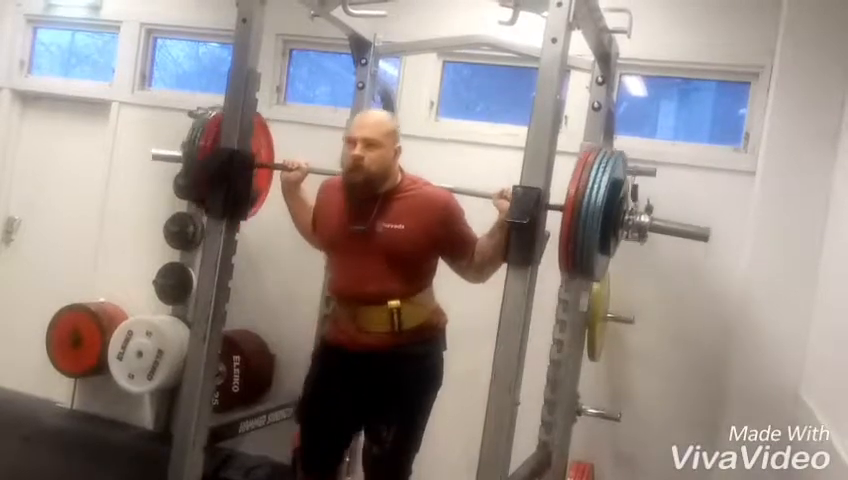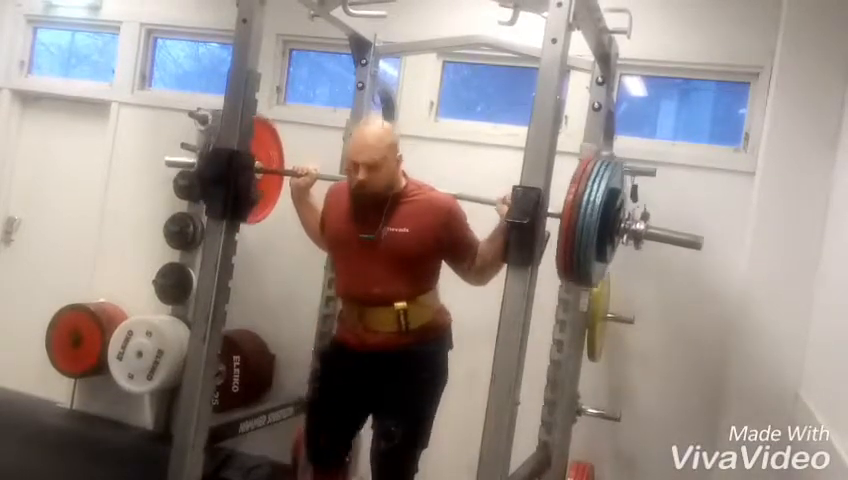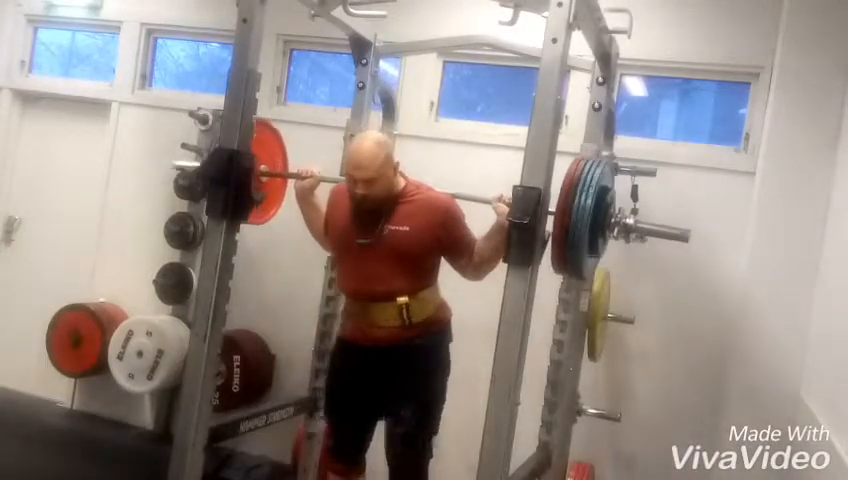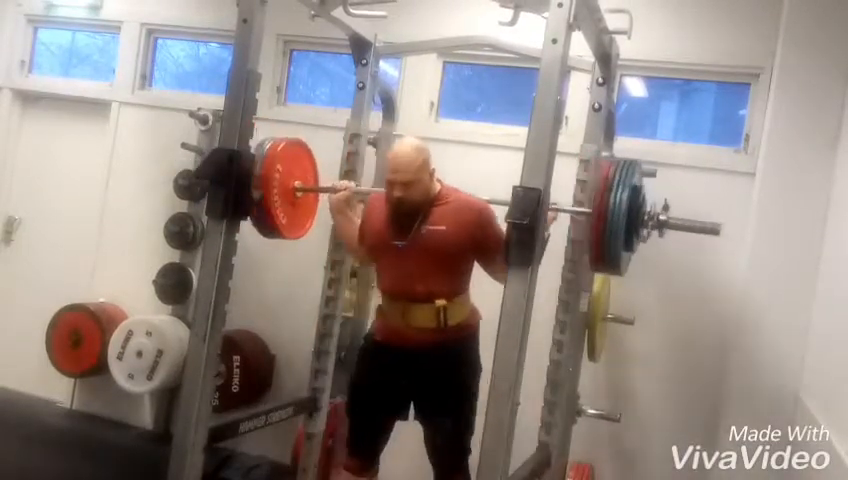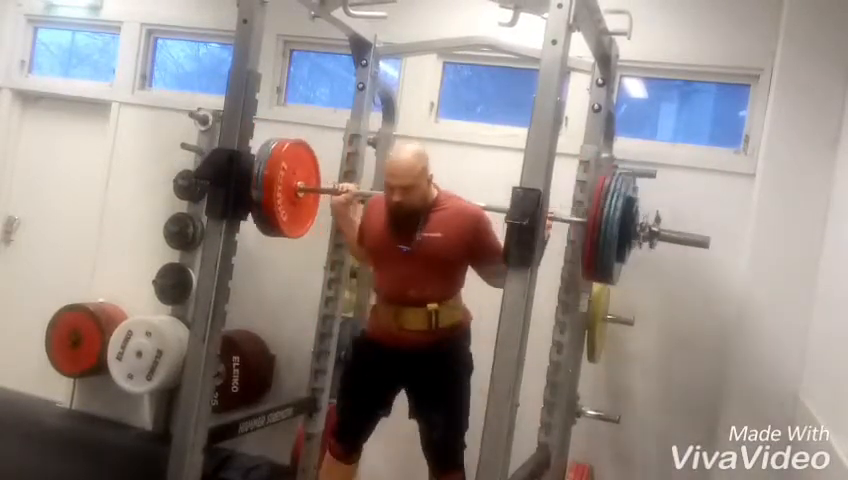
dt=0.5s
person 1, frame 1
left shoulder: (434, 204)
right shoulder: (332, 192)
left elbow: (475, 268)
left wrist: (506, 225)
right wrist: (291, 190)
left hip: (407, 353)
right hip: (340, 343)
person 1, frame 2
left shoulder: (437, 209)
right shoulder: (339, 196)
left elbow: (477, 271)
left wrist: (506, 229)
right wrist: (301, 195)
left hip: (413, 353)
right hip: (349, 343)
right knee: (323, 450)
person 1, frame 3
left shoulder: (436, 207)
right shoulder: (341, 198)
left elbow: (473, 267)
left wrist: (502, 228)
right wrist: (305, 197)
left hip: (417, 344)
right hip: (356, 340)
right knee: (342, 448)
person 1, frame 4
left shoulder: (471, 212)
right shoulder: (376, 205)
left elbow: (505, 270)
right wrist: (341, 209)
left hip: (450, 347)
right hip: (385, 342)
right knee: (360, 446)
person 1, frame 5
left shoulder: (466, 218)
right shoulder: (376, 210)
left elbow: (499, 274)
right wrist: (342, 212)
left hip: (439, 347)
right hip: (379, 339)
right knee: (345, 436)
